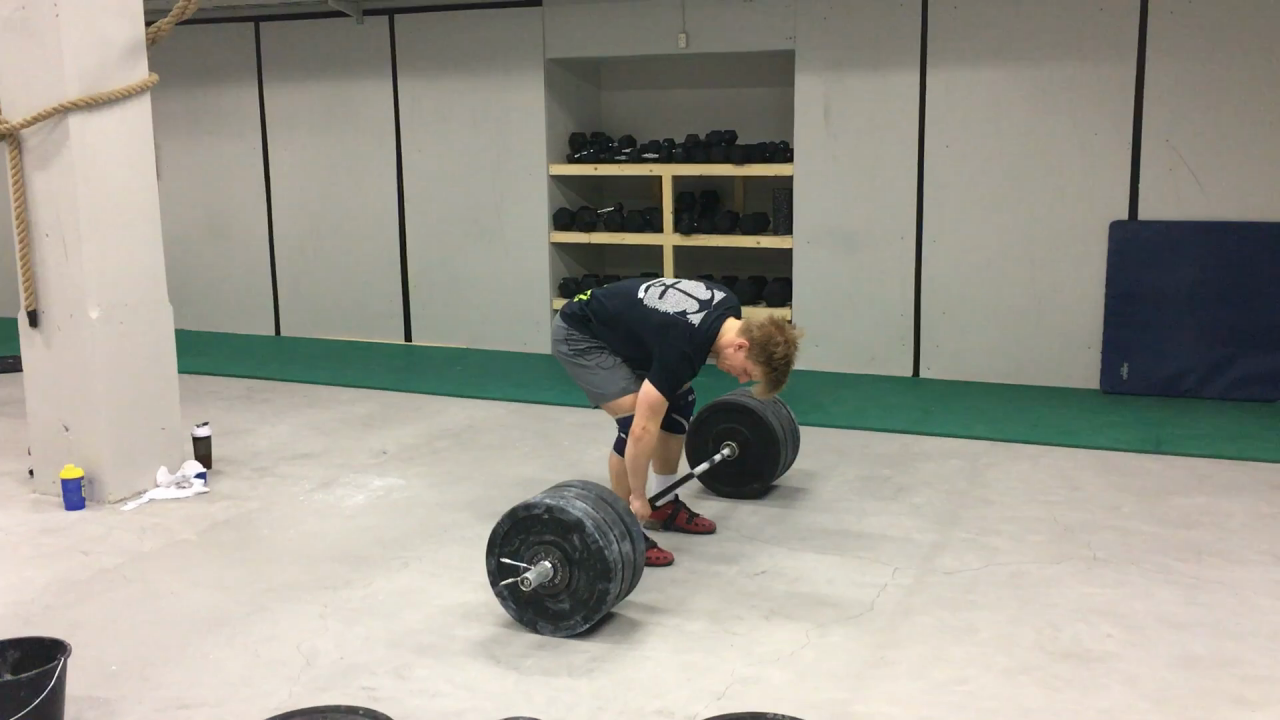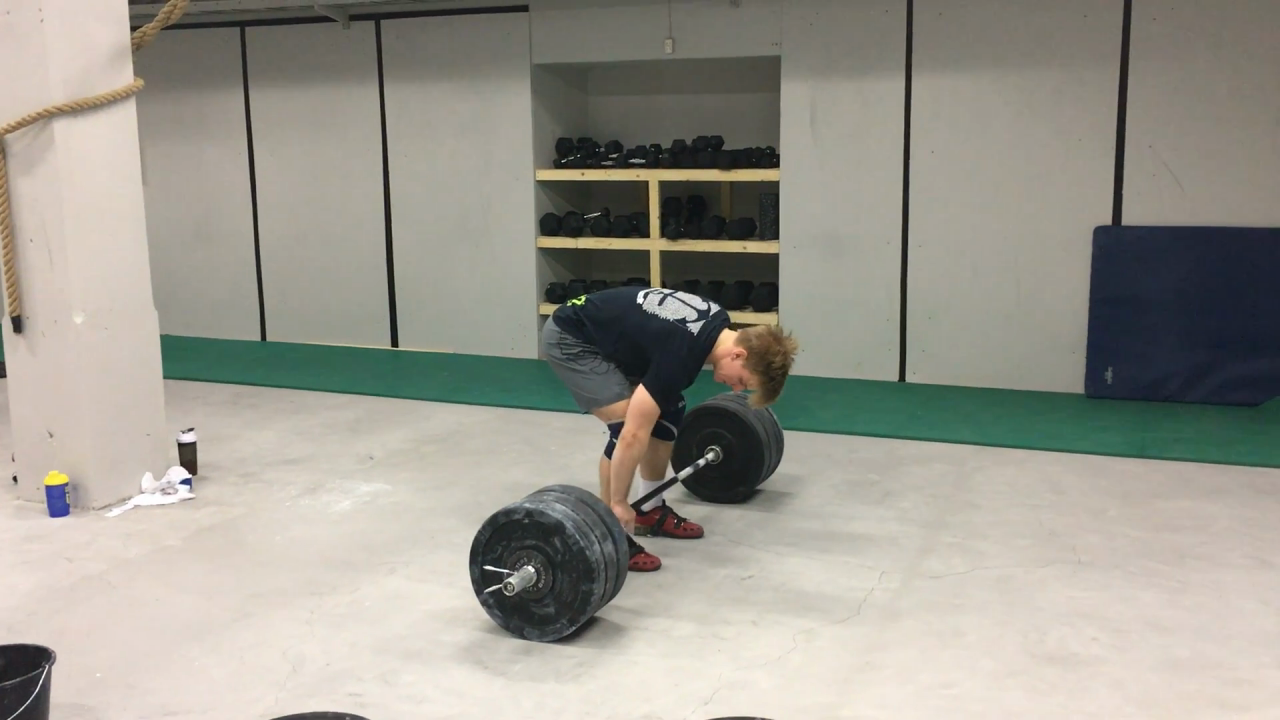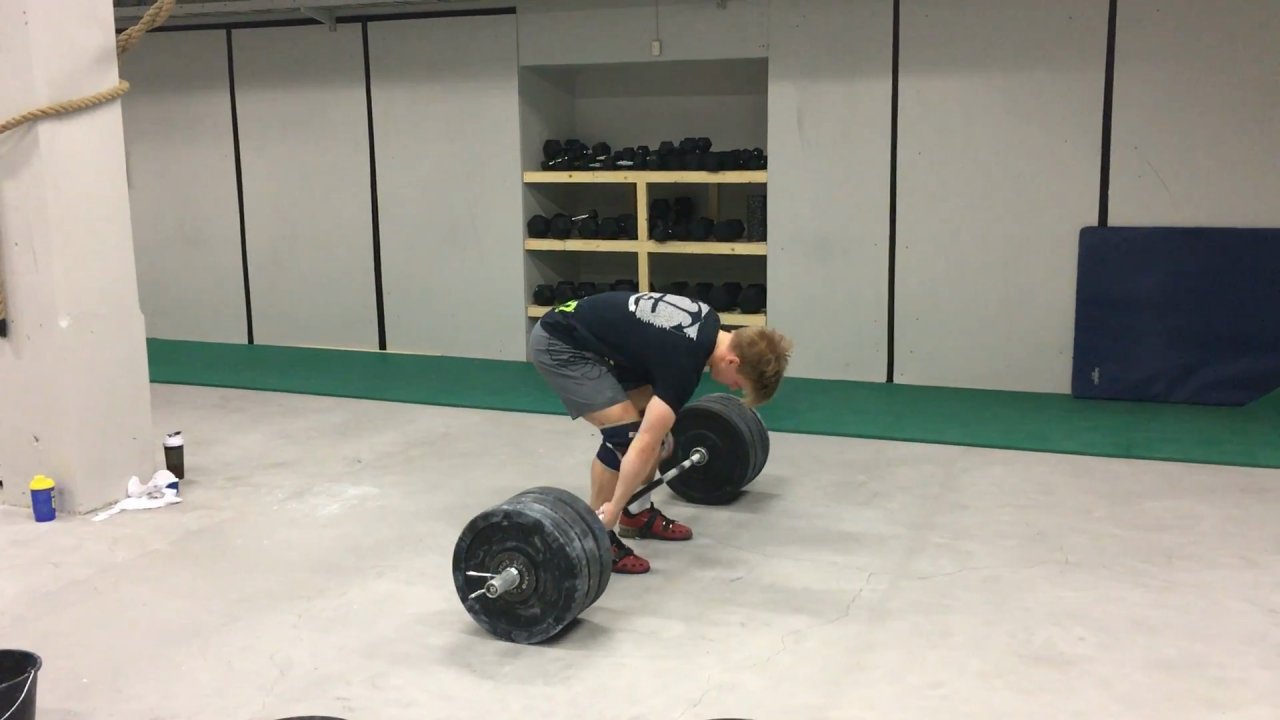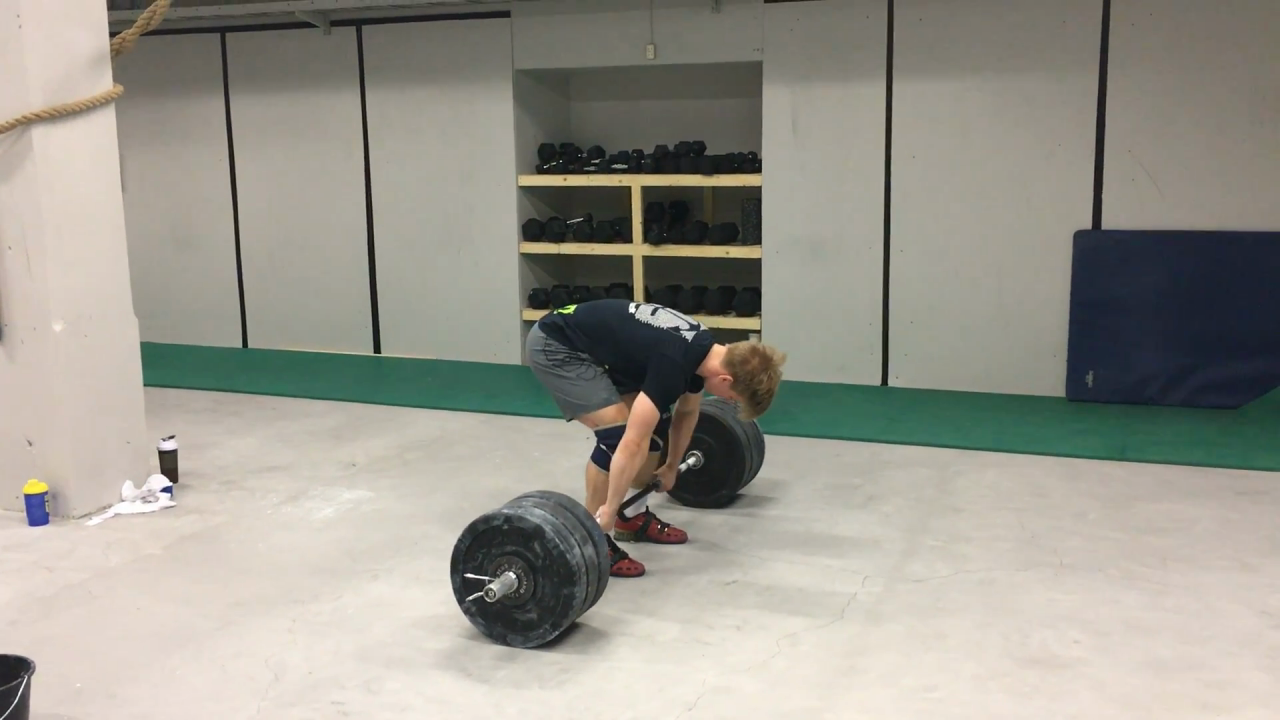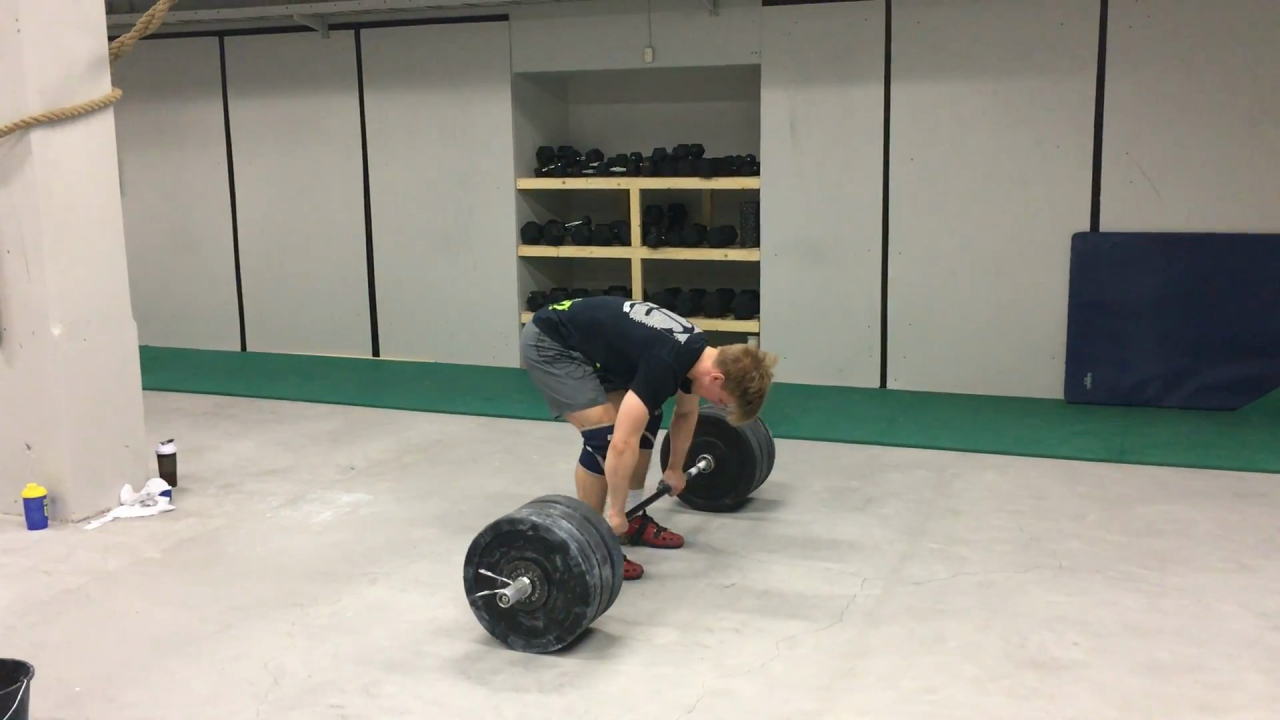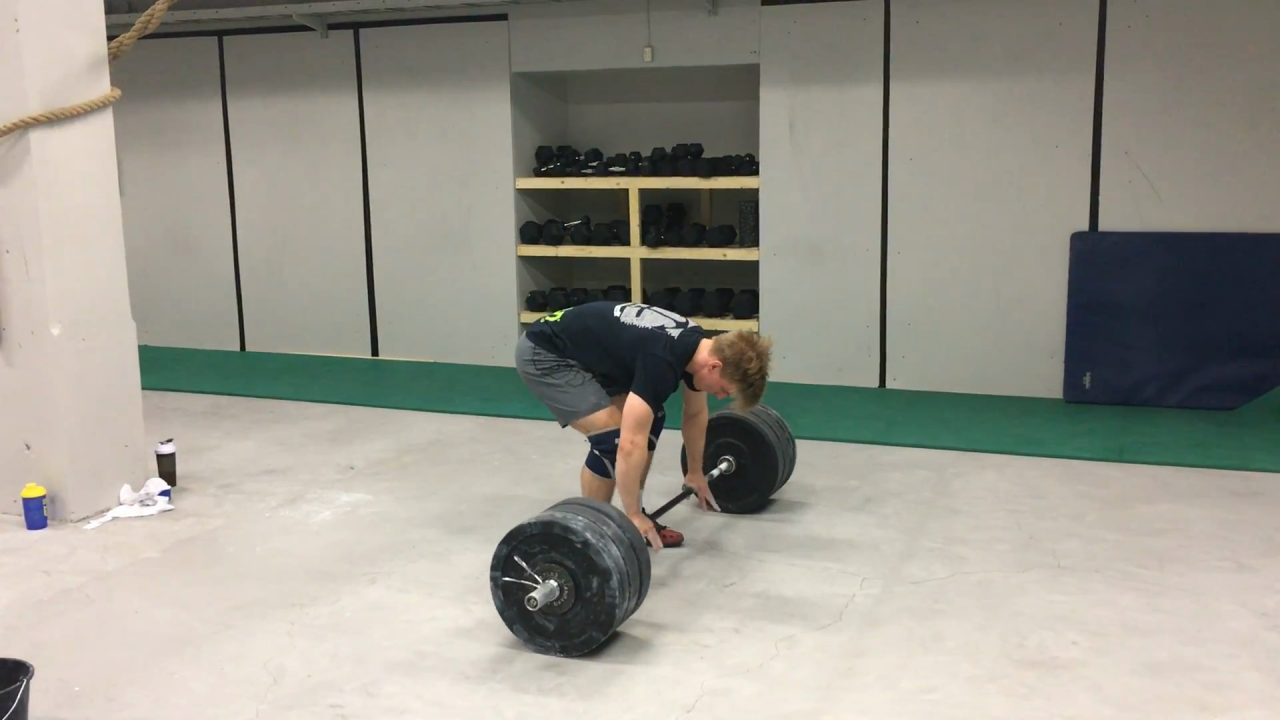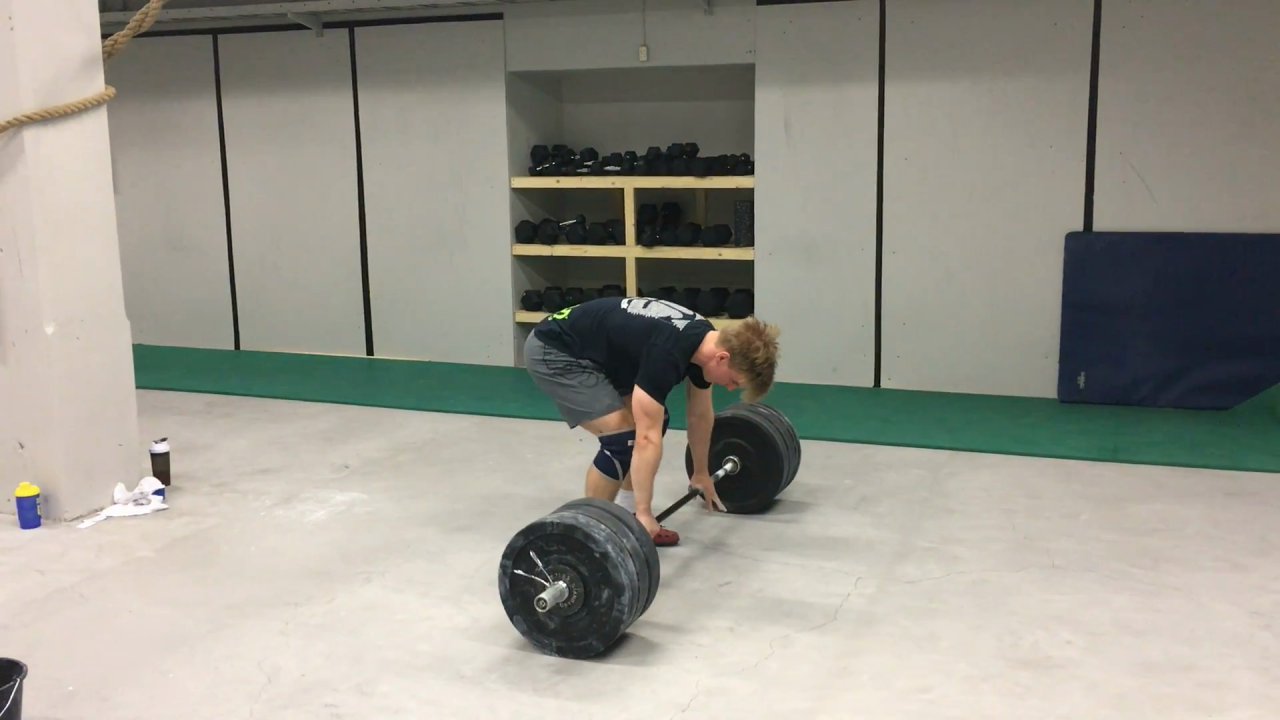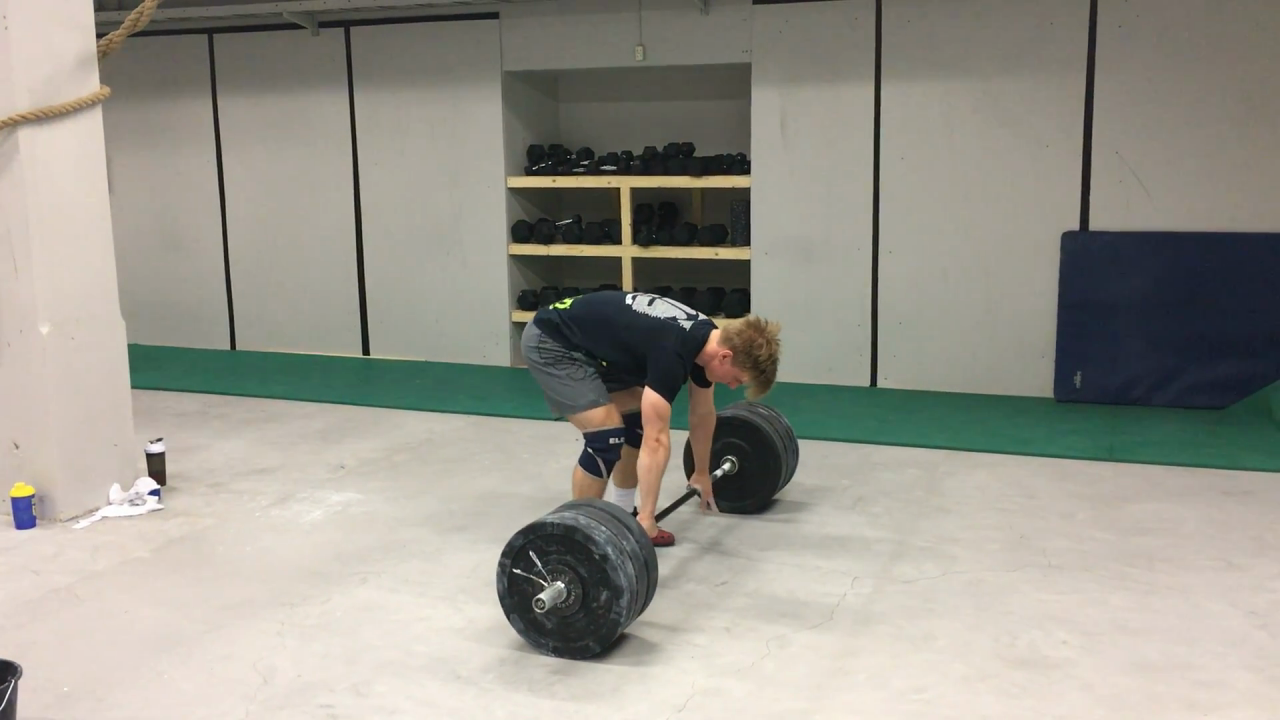
dt=0.5s
person 1, frame 1
left shoulder: (728, 307)
right shoulder: (681, 347)
right elbow: (643, 428)
right wrist: (638, 497)
left hip: (618, 326)
right hip: (579, 335)
left knee: (680, 403)
right knee: (634, 418)
left ankle: (665, 505)
person 1, frame 2
left shoulder: (718, 323)
right shoulder: (680, 355)
right elbow: (634, 435)
right wrist: (618, 503)
left hip: (606, 333)
right hip: (568, 338)
left knee: (668, 409)
right knee: (630, 425)
left ankle: (650, 510)
person 1, frame 3
left shoulder: (708, 324)
right shoulder: (683, 359)
right elbow: (646, 442)
right wrist: (613, 507)
left hip: (592, 337)
right hip: (558, 344)
left knee: (655, 418)
right knee: (625, 429)
left ankle: (638, 514)
person 1, frame 4
left shoulder: (702, 349)
right shoulder: (674, 363)
left elbow: (687, 412)
right elbow: (633, 442)
left wrist: (670, 468)
right wrist: (609, 509)
left hip: (591, 342)
right hip: (554, 346)
left knee: (654, 421)
right knee: (617, 431)
left ankle: (634, 518)
person 1, frame 5
left shoulder: (697, 351)
right shoulder: (665, 364)
left elbow: (685, 413)
right elbow: (623, 442)
left wrist: (675, 469)
right wrist: (615, 512)
left hip: (584, 342)
right hip: (548, 343)
left knee: (646, 417)
right knee: (605, 433)
left ankle: (633, 521)
person 1, frame 6
left shoulder: (699, 347)
right shoulder: (663, 361)
left elbow: (694, 414)
right elbow: (630, 443)
left wrist: (695, 473)
right wrist: (634, 516)
left hip: (583, 350)
right hip: (544, 354)
left knee: (649, 420)
right knee: (612, 435)
left ankle: (630, 524)
person 1, frame 7
left shoulder: (707, 341)
right shoulder: (667, 353)
left elbow: (700, 415)
right elbow: (647, 438)
left wrist: (702, 474)
right wrist: (644, 514)
left hip: (591, 348)
right hip: (553, 351)
left knee: (654, 420)
right knee: (622, 437)
person 1, frame 8
left shoulder: (707, 338)
right shoulder: (672, 353)
left elbow: (702, 414)
right elbow: (656, 440)
left wrist: (702, 474)
right wrist: (646, 517)
left hip: (589, 340)
right hip: (550, 342)
left knee: (638, 422)
right knee: (606, 436)
